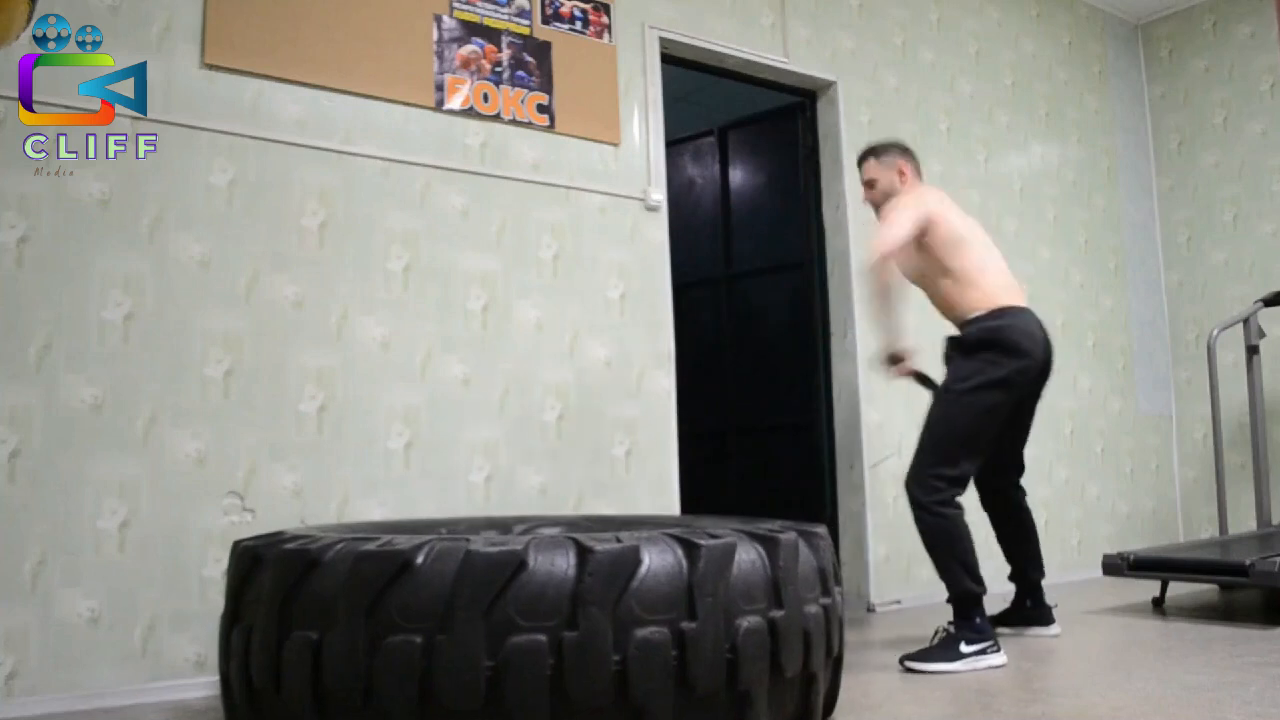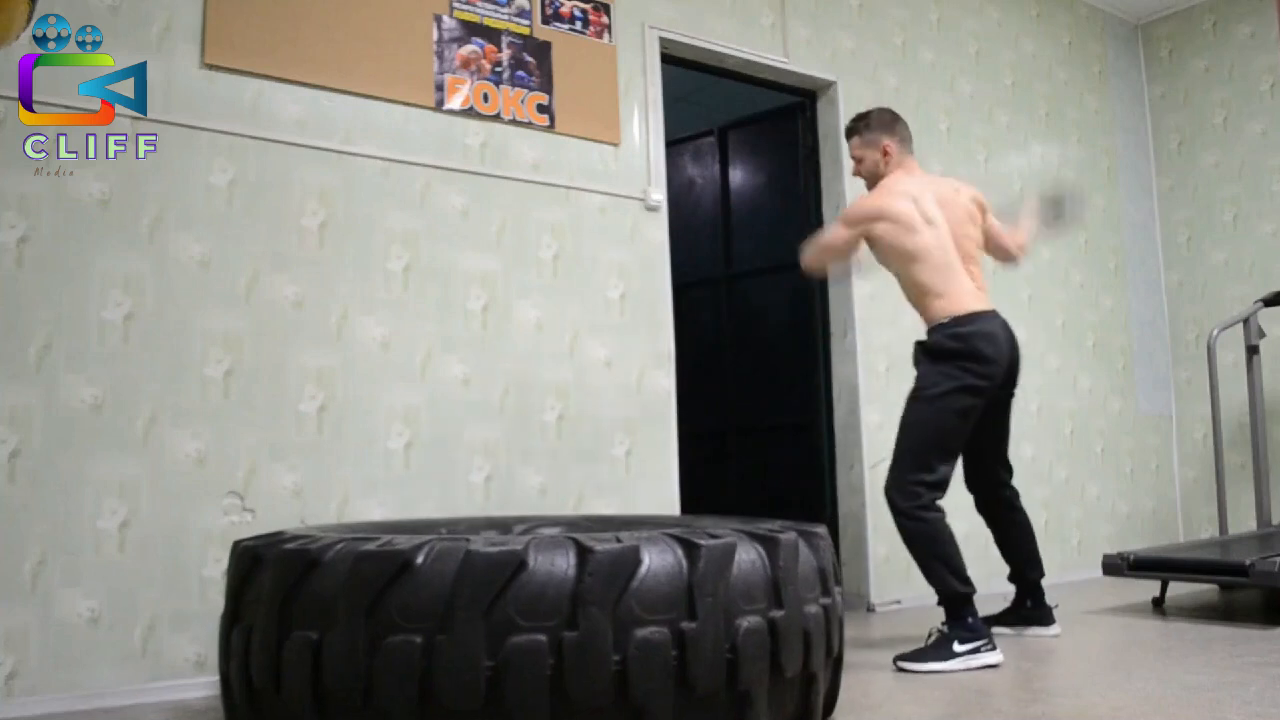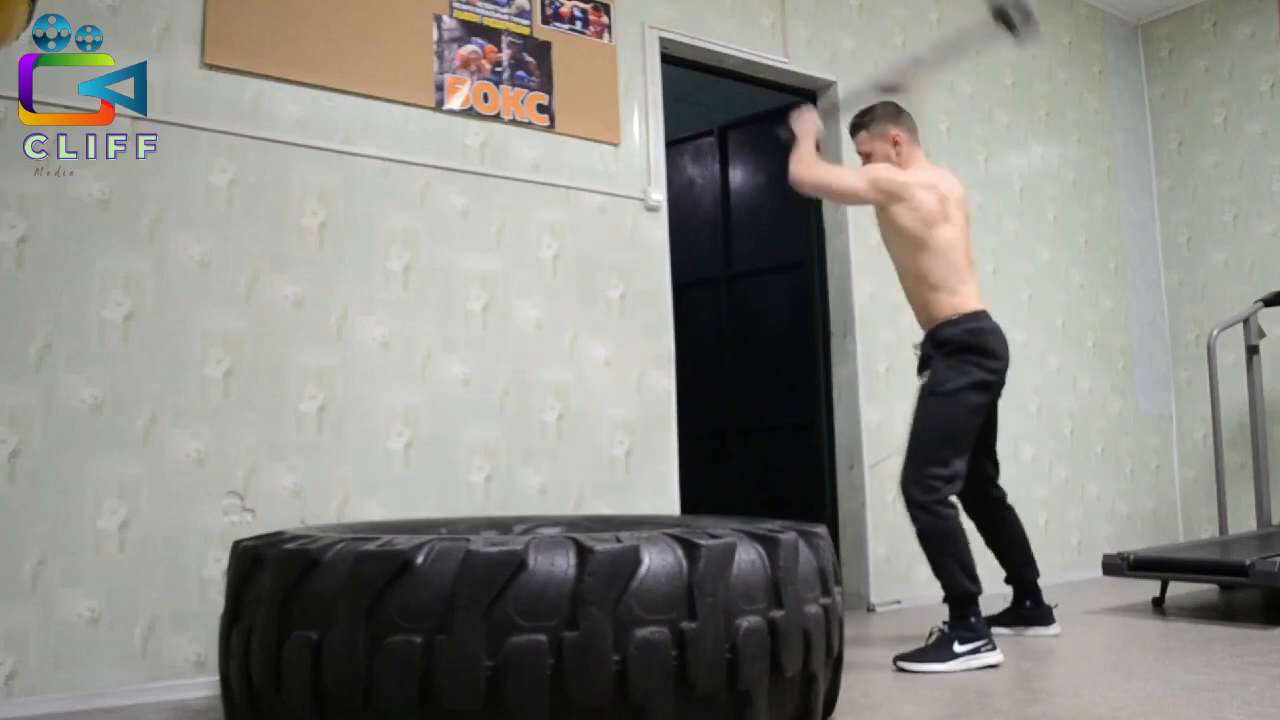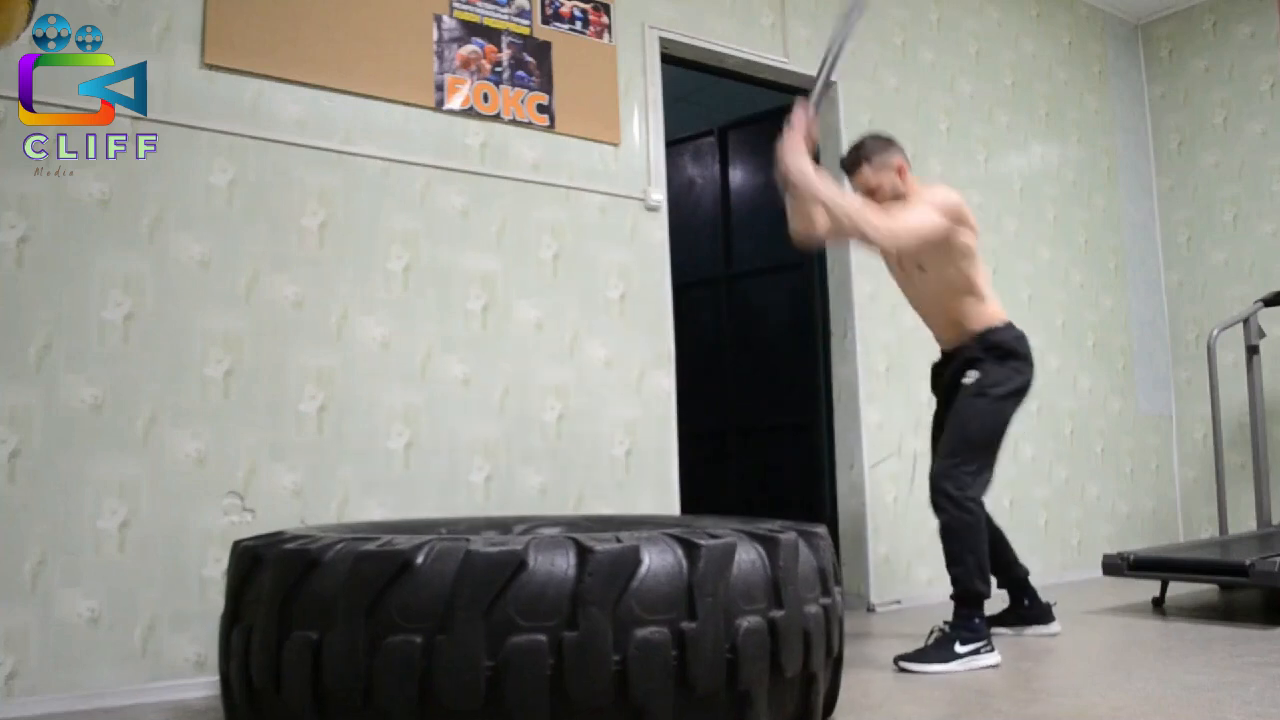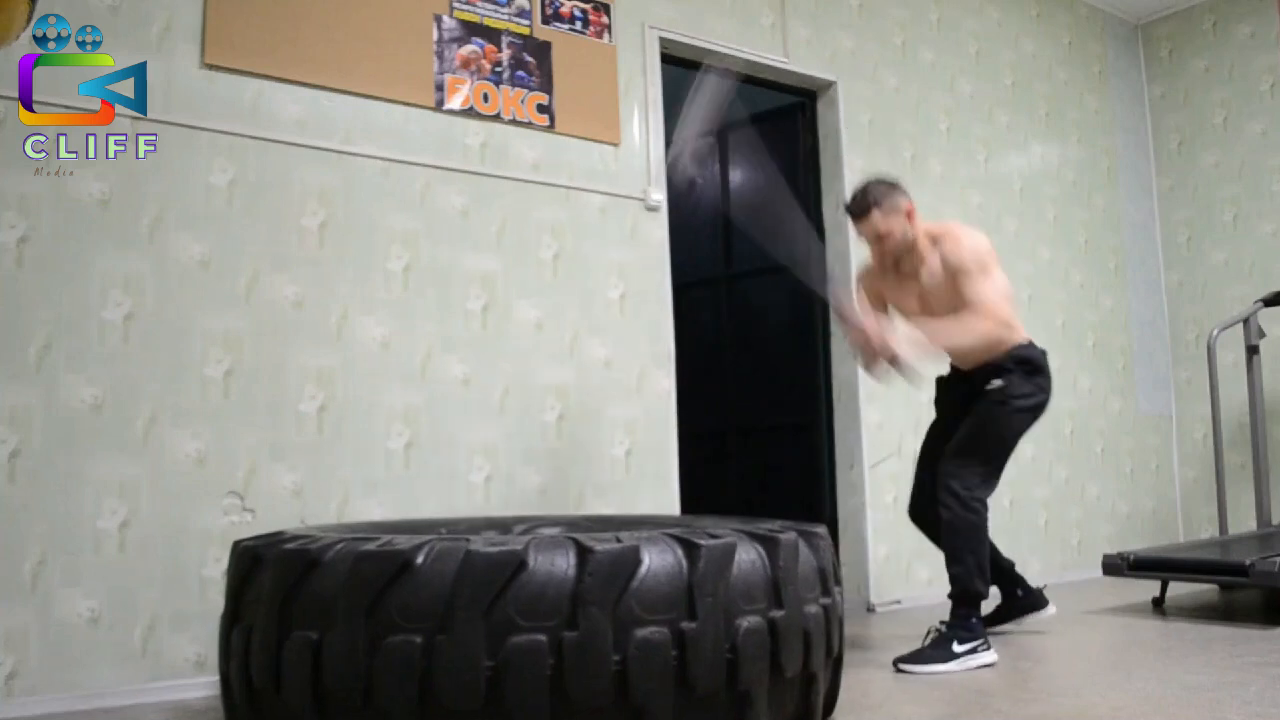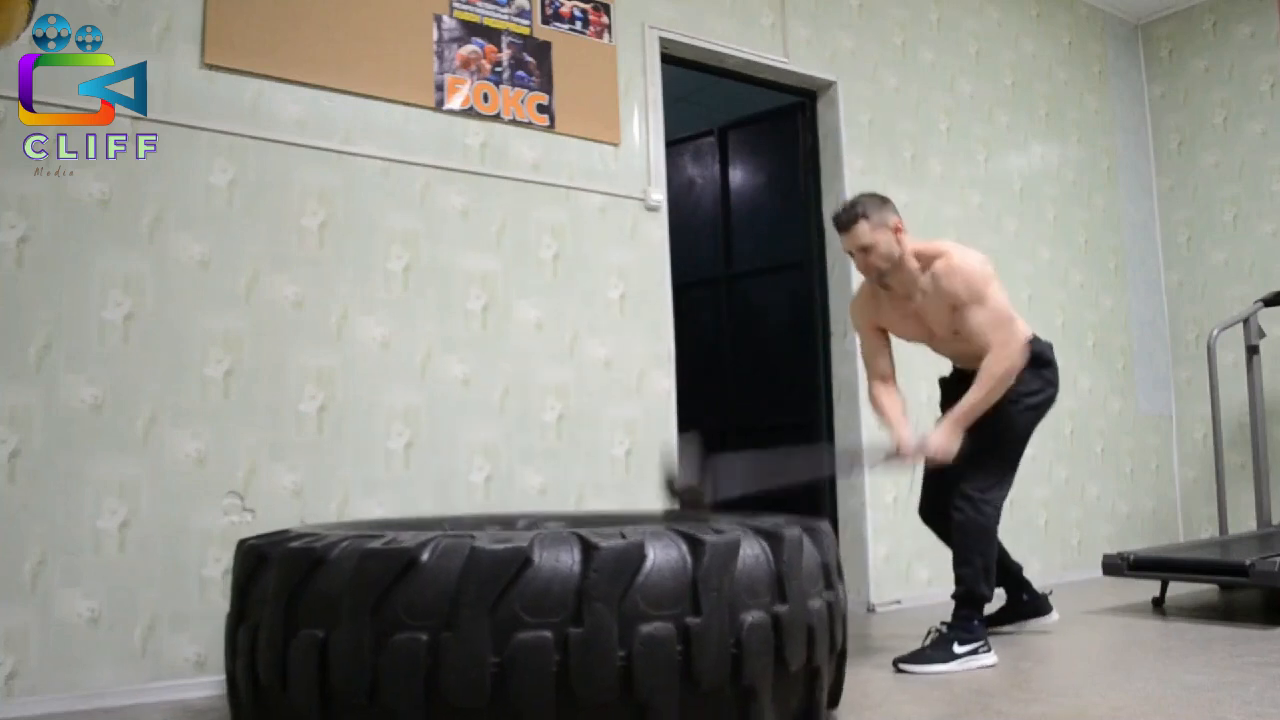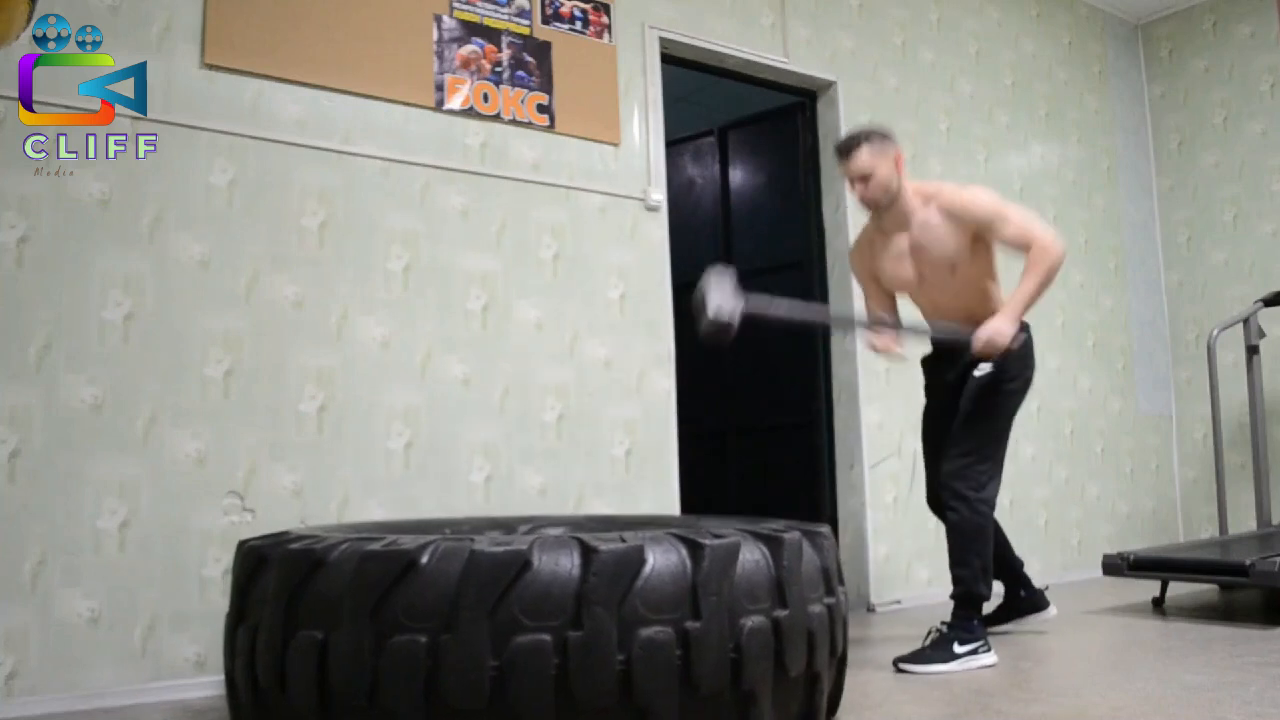
dt=0.2s
person 1, frame 1
left shoulder: (909, 206)
right shoulder: (935, 222)
left elbow: (881, 257)
left wrist: (892, 340)
left hip: (996, 344)
right hip: (1026, 339)
left knee: (929, 486)
right knee: (997, 481)
left ankle: (975, 632)
right ankle: (1032, 604)
person 1, frame 2
left shoulder: (877, 205)
right shoulder: (961, 193)
left elbow: (813, 260)
right elbow: (1011, 248)
left wrist: (847, 233)
right wrist: (1027, 219)
left hip: (958, 349)
right hip: (995, 339)
left knee: (909, 490)
right knee: (991, 481)
left ankle: (967, 632)
right ankle: (1033, 604)
person 1, frame 3
left shoulder: (896, 182)
right shoulder: (941, 182)
left elbow: (803, 176)
left wrist: (806, 134)
left hip: (960, 347)
right hip: (979, 342)
left knee: (925, 486)
right knee: (978, 485)
left ankle: (968, 632)
right ankle: (1031, 604)
person 1, frame 4
left shoulder: (940, 204)
right shoulder: (887, 212)
left elbow: (881, 232)
right elbow: (808, 231)
left wrist: (807, 170)
right wrist: (795, 173)
left hip: (995, 356)
right hip: (960, 364)
left knee: (953, 485)
right knee: (959, 490)
left ankle: (970, 633)
right ankle: (1028, 605)
person 1, frame 5
left shoulder: (962, 245)
right shoulder: (876, 274)
left elbow: (997, 322)
right elbow: (868, 341)
left wrist: (914, 337)
right wrist: (872, 342)
left hip: (1017, 373)
right hip: (965, 382)
left knee: (961, 486)
right knee: (927, 505)
left ankle: (967, 632)
right ankle: (1019, 593)
person 1, frame 6
left shoulder: (957, 268)
right shoulder: (867, 306)
left elbow: (1009, 350)
right elbow: (881, 380)
left wrist: (954, 426)
right wrist: (902, 435)
left hip: (1024, 372)
right hip: (967, 379)
left knee: (973, 490)
right knee: (937, 506)
left ankle: (967, 633)
right ankle: (1024, 597)
person 1, frame 7
left shoulder: (959, 204)
right shoulder: (865, 252)
left elbow: (1048, 245)
right elbow: (883, 322)
left wrist: (1008, 316)
right wrist: (882, 338)
left hip: (1000, 351)
right hip: (947, 359)
left knee: (964, 482)
right knee: (944, 490)
left ankle: (968, 633)
right ankle: (1021, 592)
